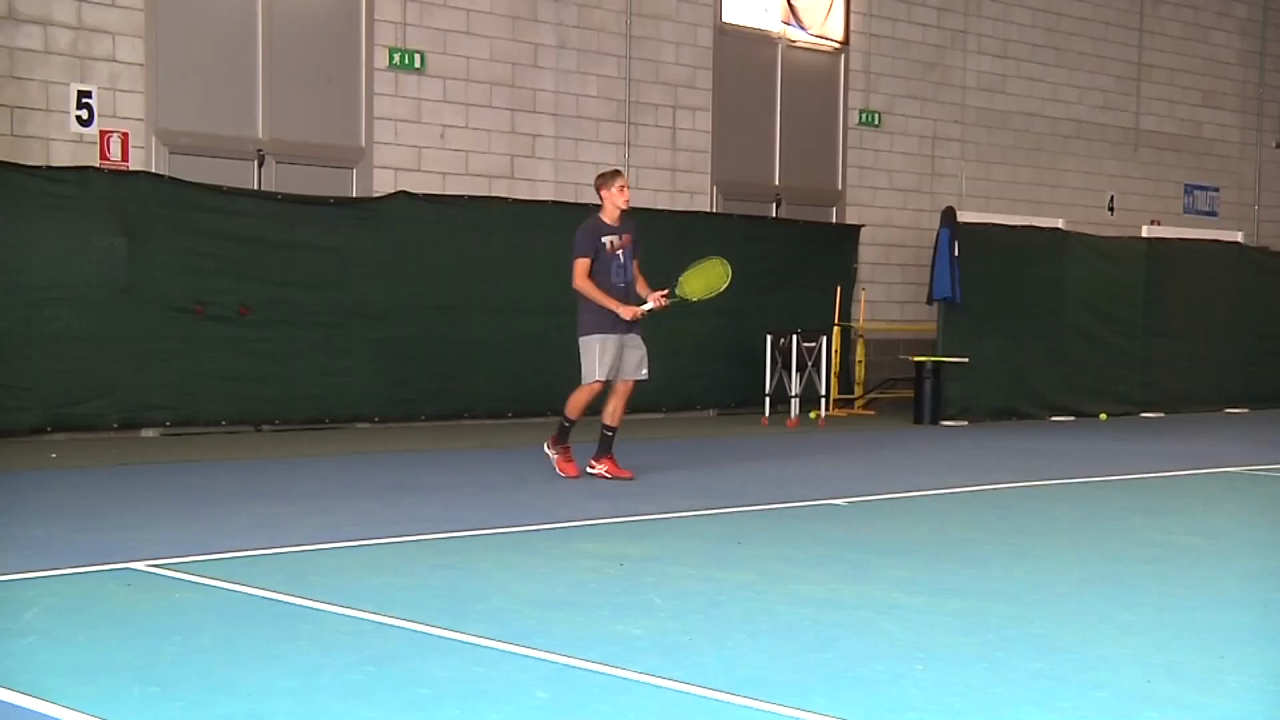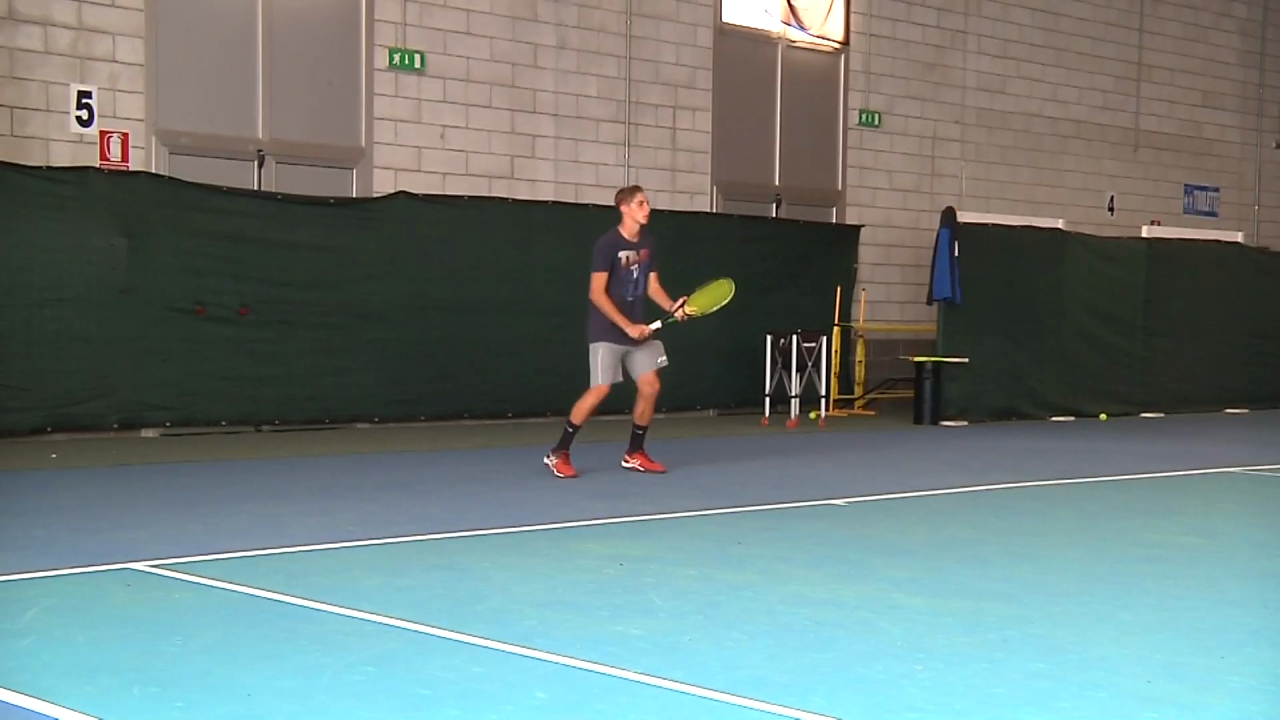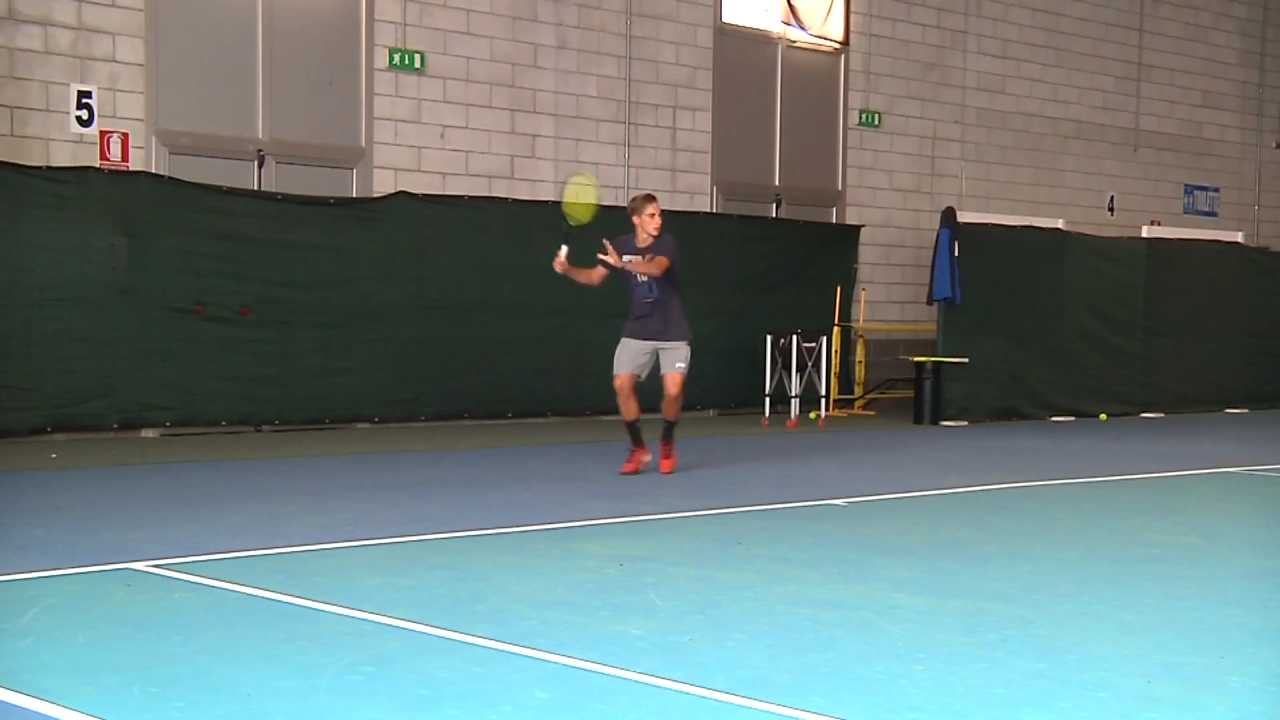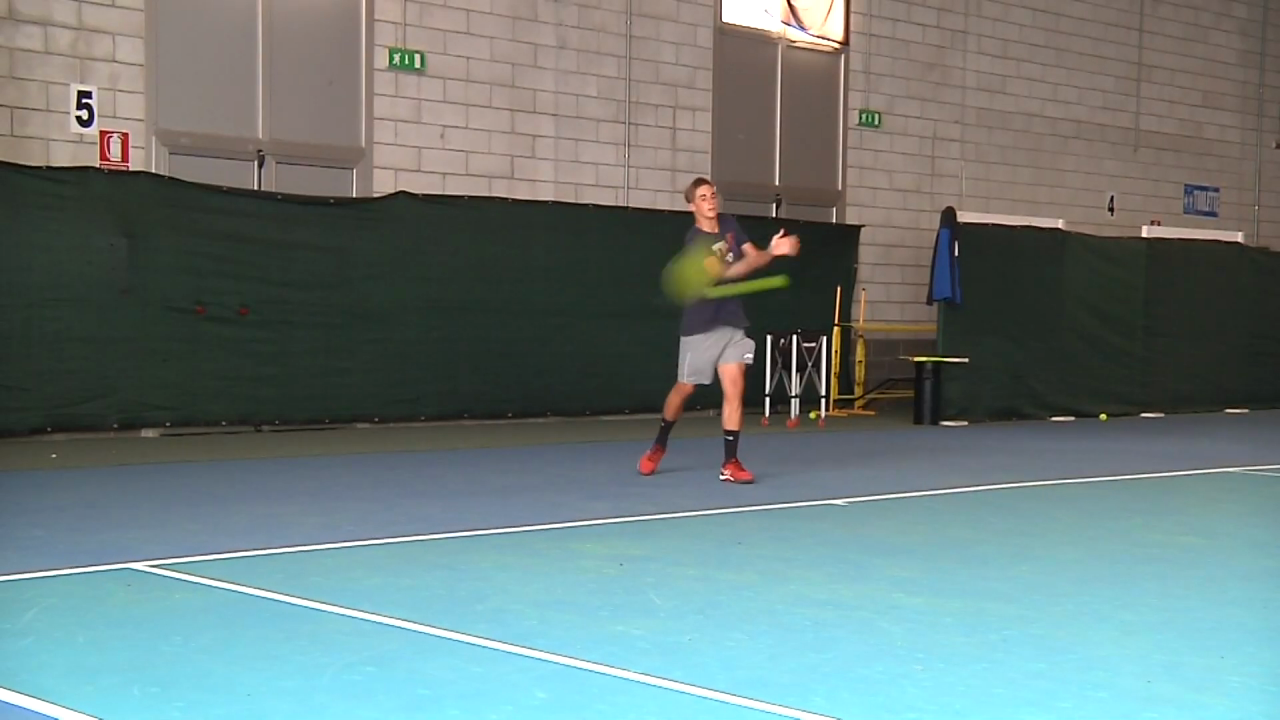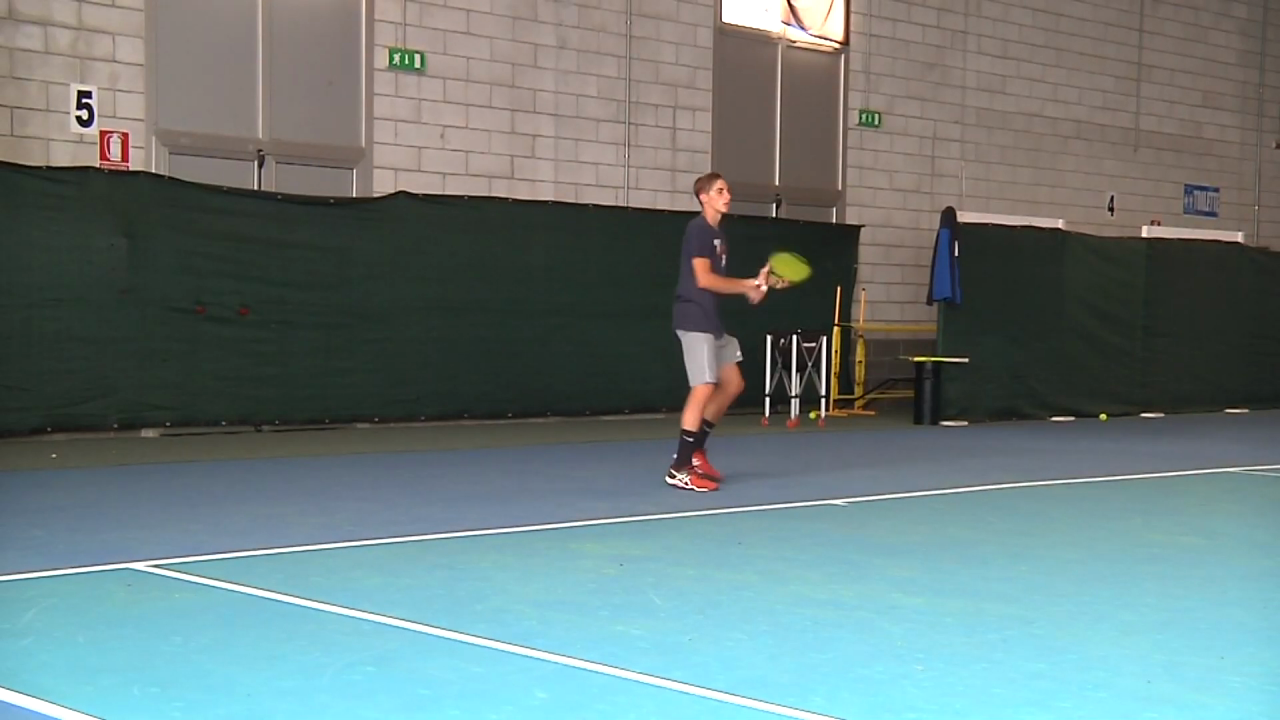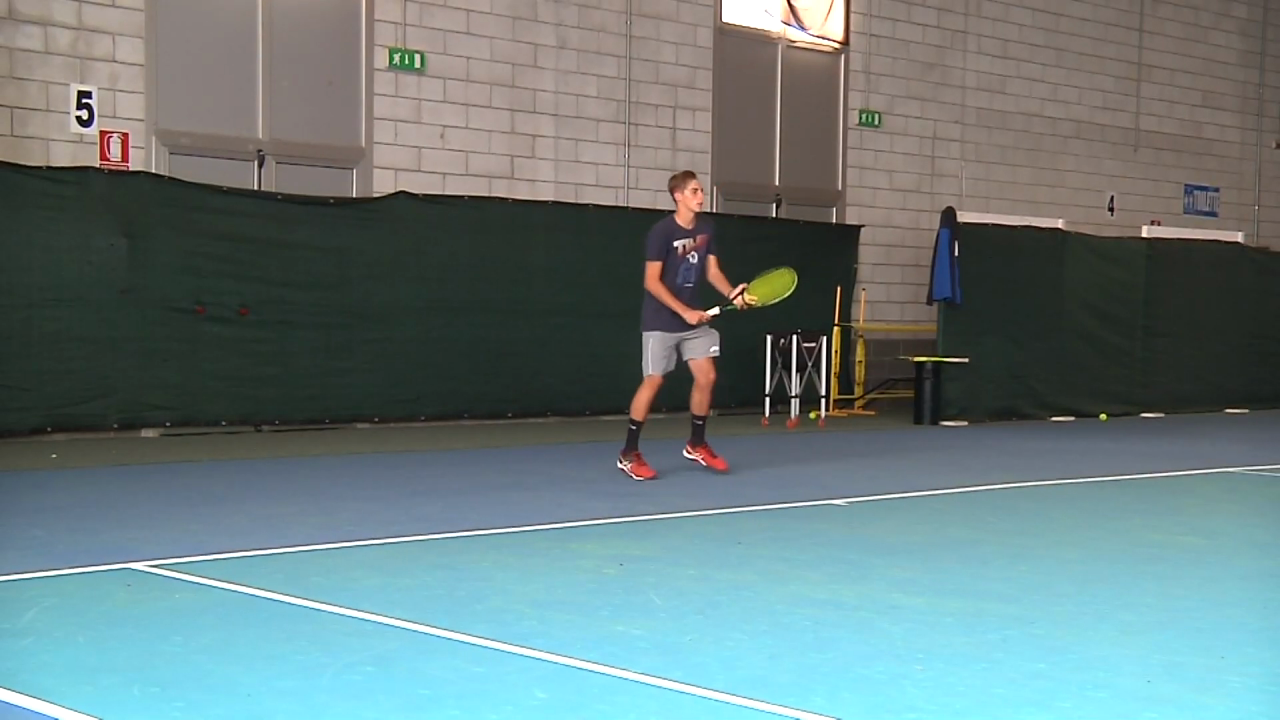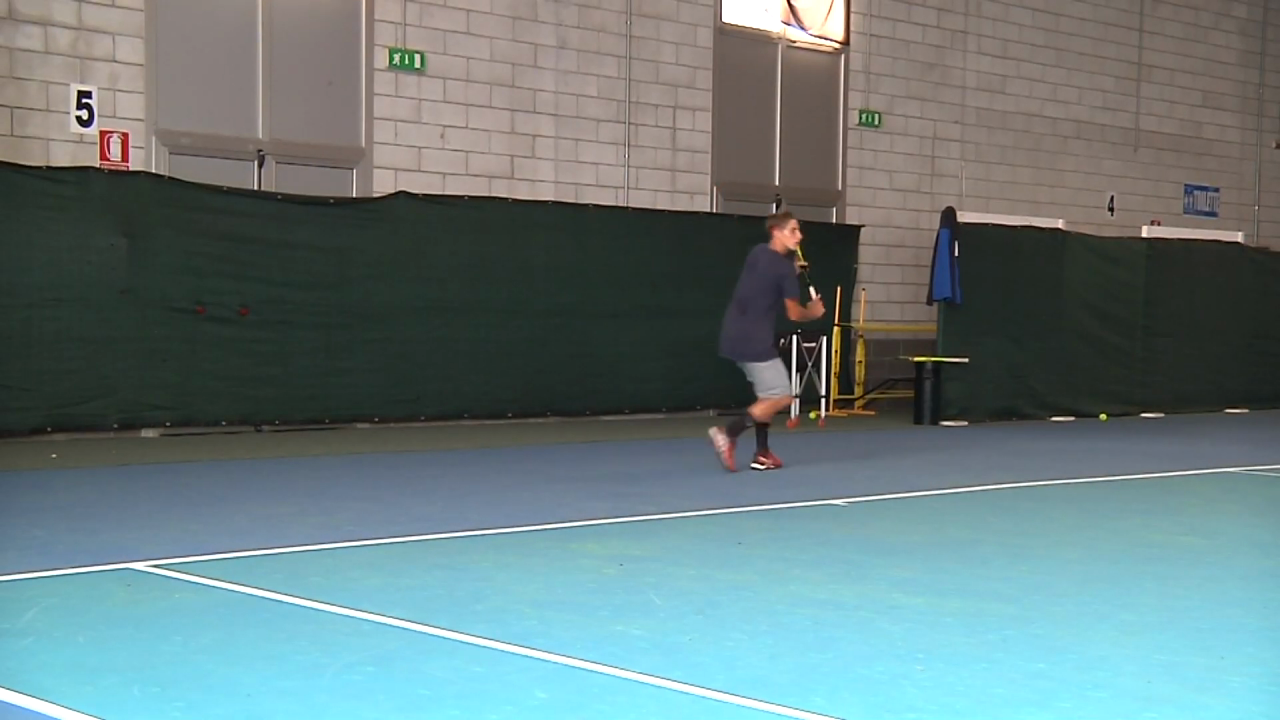
dt=0.7s
person 1, frame 1
left shoulder: (629, 228)
right shoulder: (589, 229)
right elbow: (579, 280)
left wrist: (649, 296)
right wrist: (618, 307)
left hip: (627, 325)
right hip: (599, 323)
left knee: (623, 386)
right knee: (594, 384)
left ankle: (602, 459)
right ankle: (558, 443)
person 1, frame 2
left shoulder: (648, 242)
right shoulder: (607, 243)
left elbow: (652, 286)
right elbow: (596, 293)
left wrist: (672, 307)
right wrist: (627, 326)
left hip: (636, 329)
right hip: (606, 330)
left knee: (650, 387)
right knee: (600, 390)
left ankle: (634, 453)
right ankle: (559, 452)
person 1, frame 3
left shoulder: (666, 243)
right shoulder: (621, 245)
left elbow: (655, 269)
right elbow: (594, 278)
left wrist: (621, 263)
right wrist: (566, 269)
left hip: (673, 331)
right hip: (637, 330)
left knee: (673, 391)
right knee: (622, 383)
left ankle: (667, 443)
right ankle: (639, 449)
person 1, frame 4
left shoulder: (730, 225)
right shoulder: (695, 239)
left elbow: (753, 258)
right elbow: (724, 273)
left wrist: (773, 251)
right wrist: (766, 254)
left hip: (732, 323)
right hip: (700, 326)
left knee: (733, 389)
right knee: (685, 388)
left ankle: (730, 463)
right ankle: (659, 446)
person 1, frame 5
left shoulder: (718, 232)
right shoulder: (698, 229)
right elbow: (703, 278)
left wrist: (753, 283)
right wrist: (746, 289)
left hip: (712, 322)
right hip: (693, 320)
left knee: (732, 385)
right knee: (703, 388)
left ankle: (695, 450)
right ankle: (680, 469)
person 1, frame 6
left shoulder: (706, 228)
right shoulder: (661, 231)
left elbow: (712, 270)
right elbow: (651, 282)
left wrist: (731, 292)
right wrist: (684, 311)
left hip: (692, 319)
right hip: (661, 319)
left knee: (706, 377)
right knee: (653, 380)
left ankle: (697, 445)
right ankle: (629, 453)
person 1, frame 7
left shoulder: (758, 252)
right shoulder: (784, 268)
right elbow: (795, 314)
right wrist: (813, 311)
left hip: (732, 337)
right hip: (754, 341)
left knee: (769, 390)
right knee: (781, 398)
left ankle: (762, 453)
right ankle: (727, 433)
